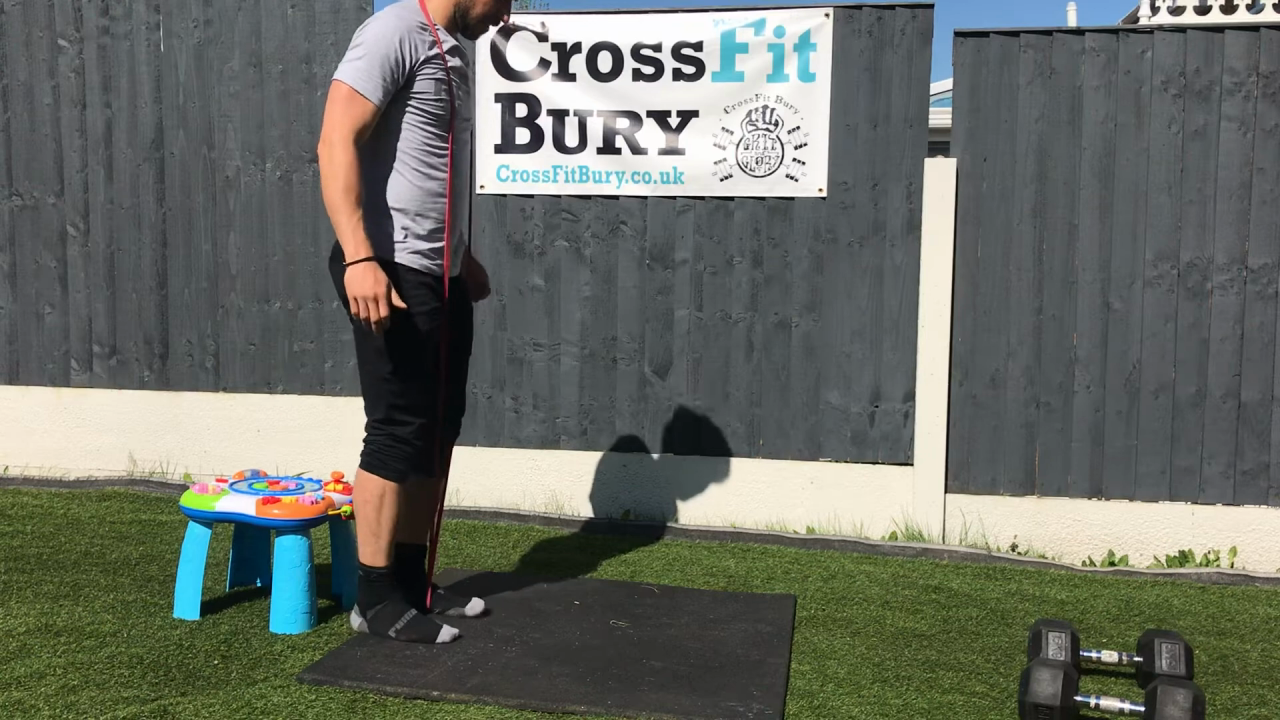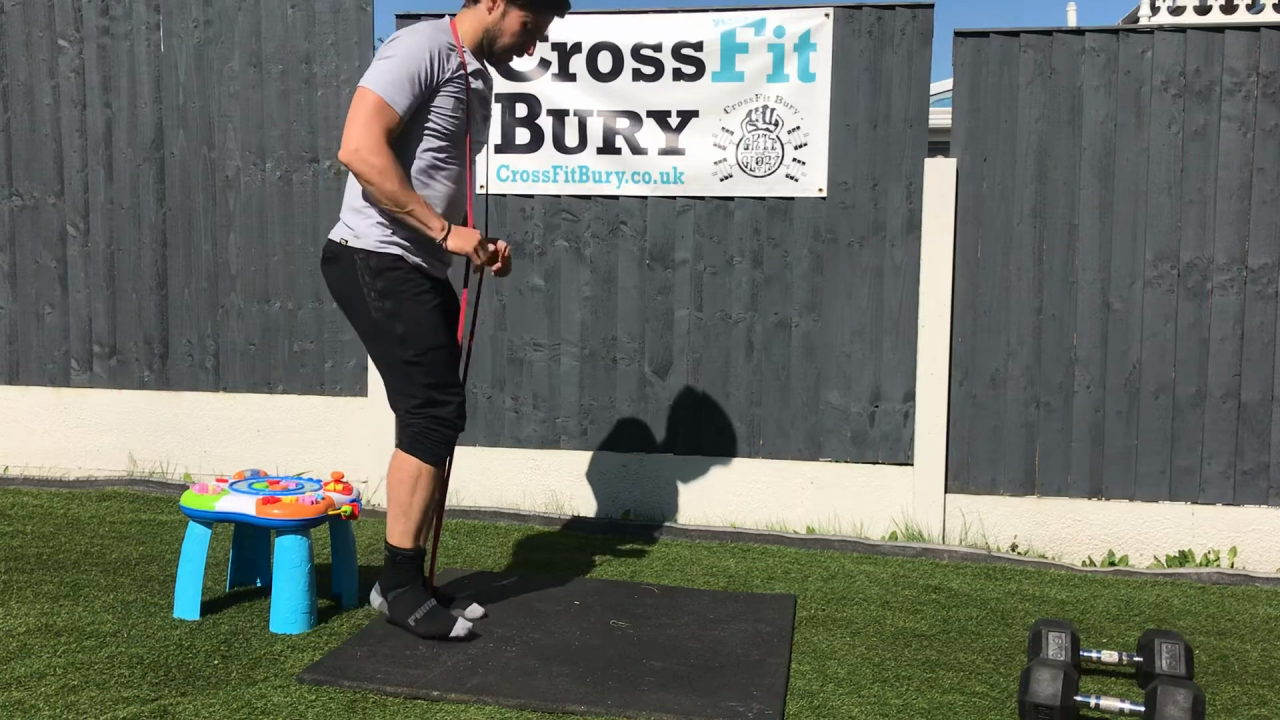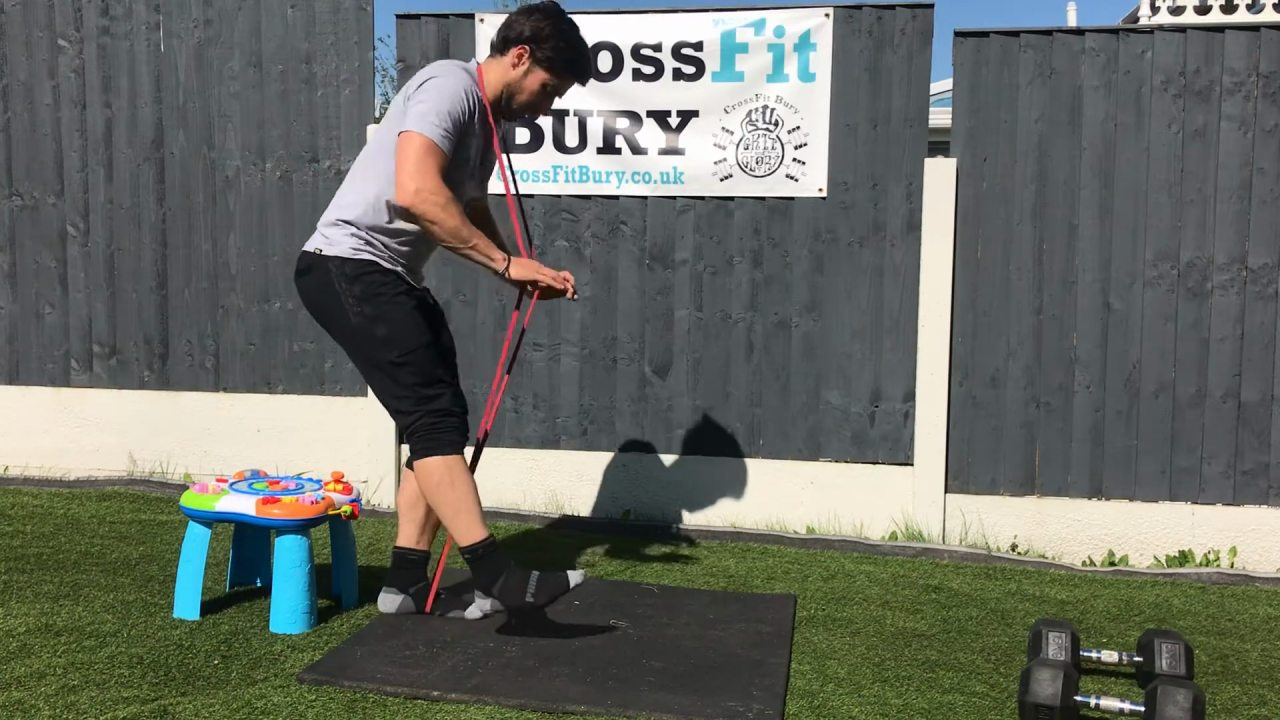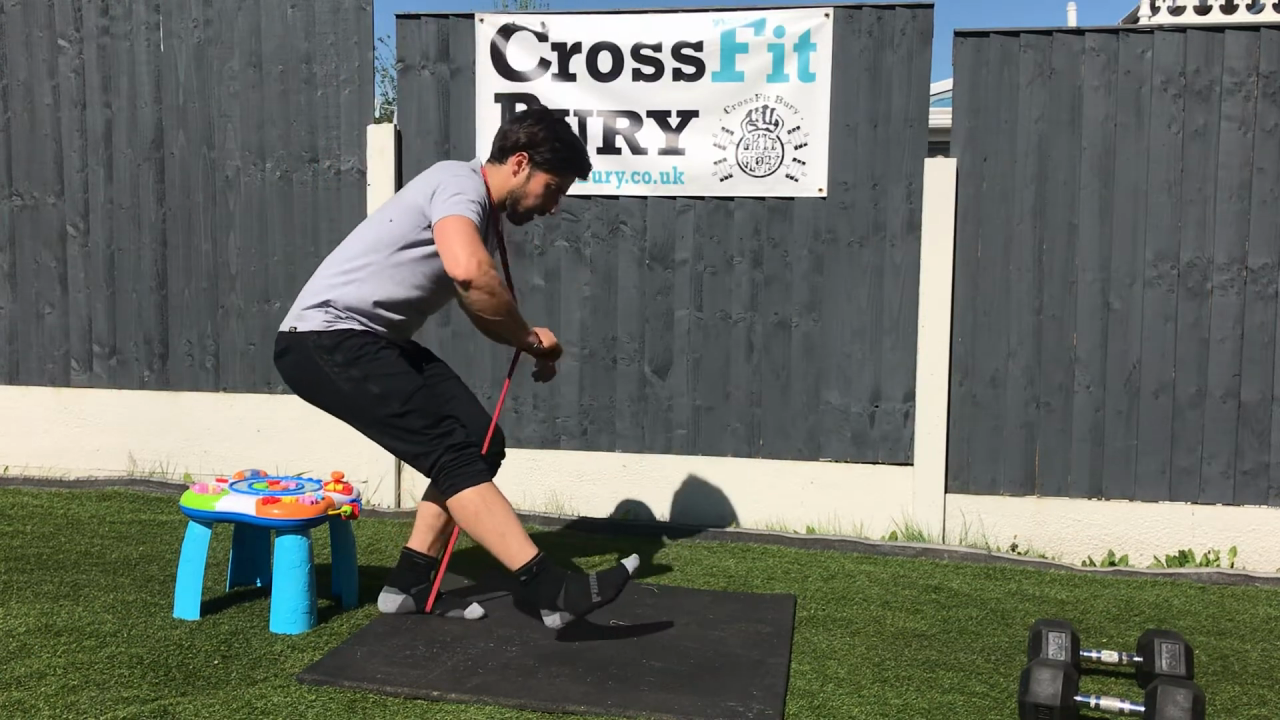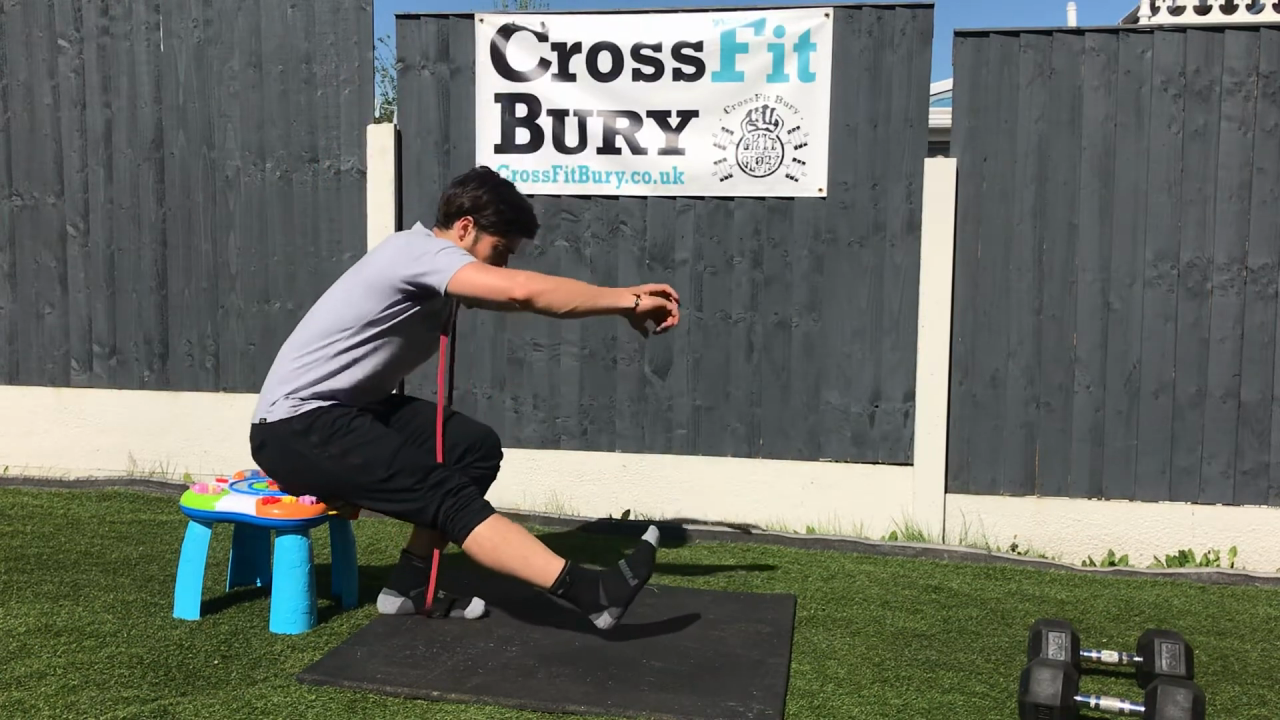
dt=0.7s
person 1, frame 1
left shoulder: (455, 52)
right elbow: (336, 144)
left wrist: (463, 255)
right wrist: (360, 258)
left hip: (440, 275)
right hip: (390, 273)
left knee: (439, 427)
right knee: (398, 430)
left ankle: (411, 579)
right ankle: (376, 597)
person 1, frame 2
left shoulder: (476, 76)
right elbow: (359, 149)
left wrist: (477, 240)
right wrist: (444, 230)
left hip: (423, 269)
right hip: (376, 260)
left knee: (434, 416)
right knee: (434, 411)
left ankle: (407, 580)
right ankle: (398, 580)
person 1, frame 3
left shoulder: (487, 124)
right shoulder: (449, 87)
left elbow: (474, 220)
right elbow: (418, 193)
left wrist: (526, 271)
right wrist: (508, 264)
left hip: (392, 277)
right hip: (345, 267)
left knee: (442, 419)
right knee: (433, 415)
left ankle: (406, 580)
right ankle: (495, 576)
person 1, frame 4
left shoulder: (485, 213)
right shoulder: (460, 183)
left elbow: (481, 305)
right elbow: (469, 273)
left wrist: (527, 343)
right wrist: (528, 337)
left hip: (376, 340)
right hip: (324, 341)
left knee: (479, 442)
right knee: (453, 451)
left ankle: (410, 583)
right ankle: (549, 588)
person 1, frame 5
left shoulder: (435, 268)
right shoulder: (418, 250)
left elbow: (529, 290)
right elbow: (522, 291)
left wrist: (622, 293)
right wrist: (628, 304)
left hip: (343, 411)
right hip: (293, 428)
left knee: (476, 448)
right knee: (444, 493)
left ankle: (409, 586)
right ankle: (587, 590)
